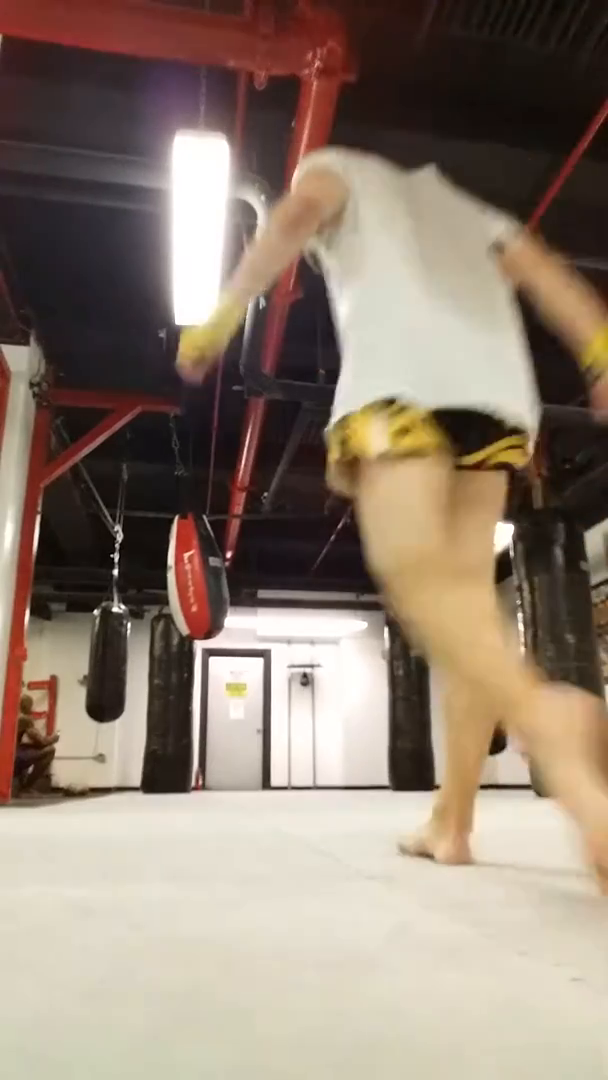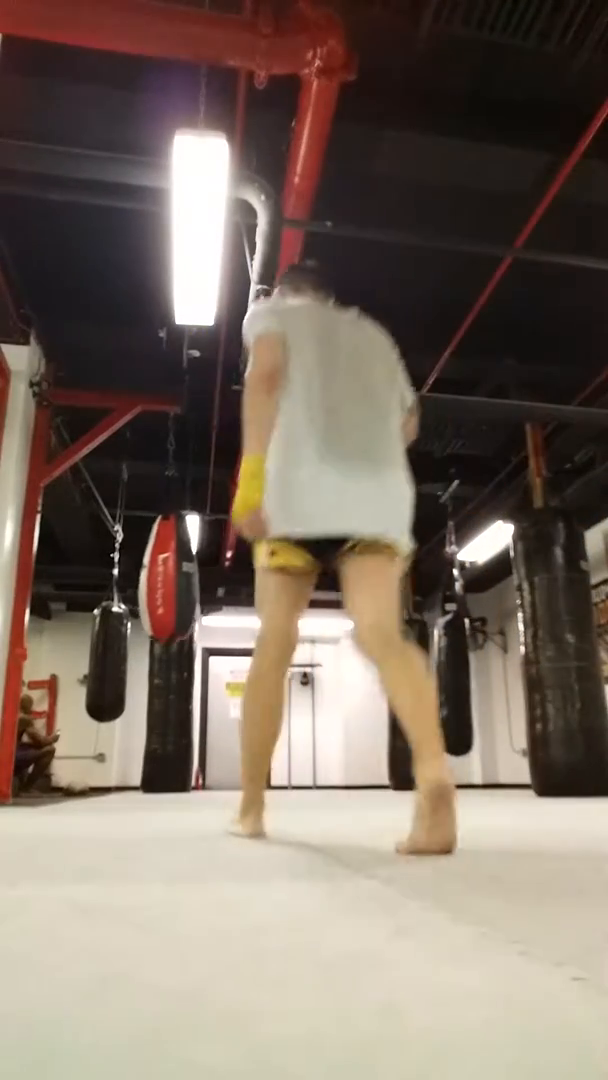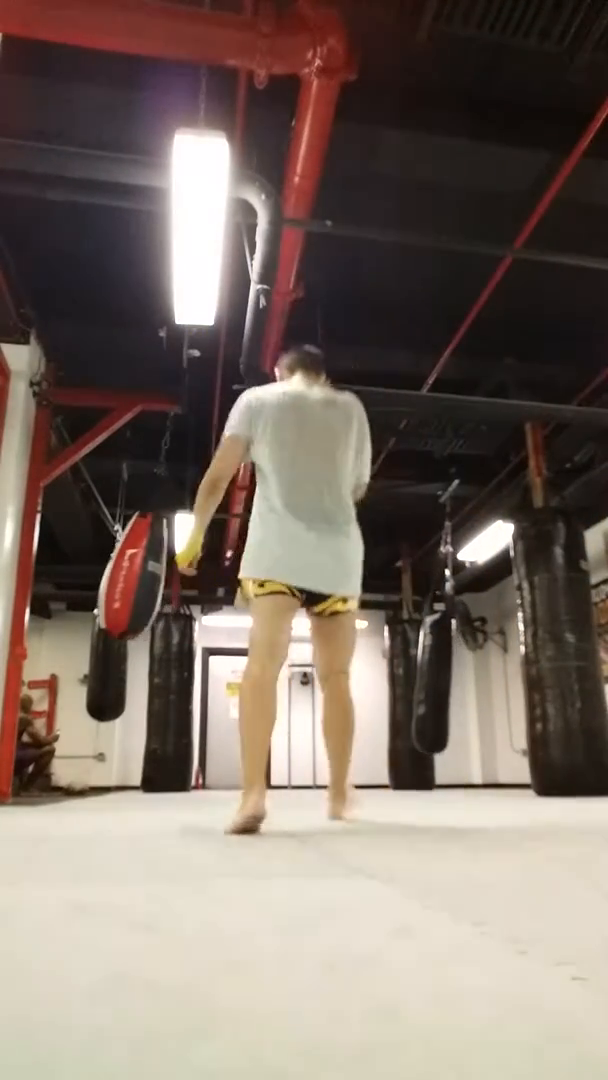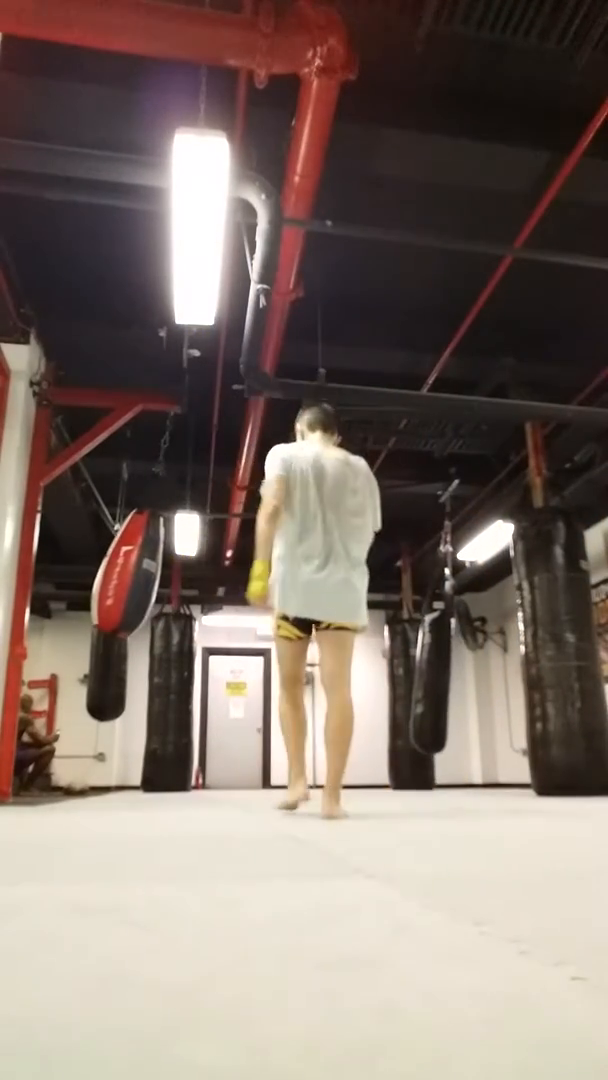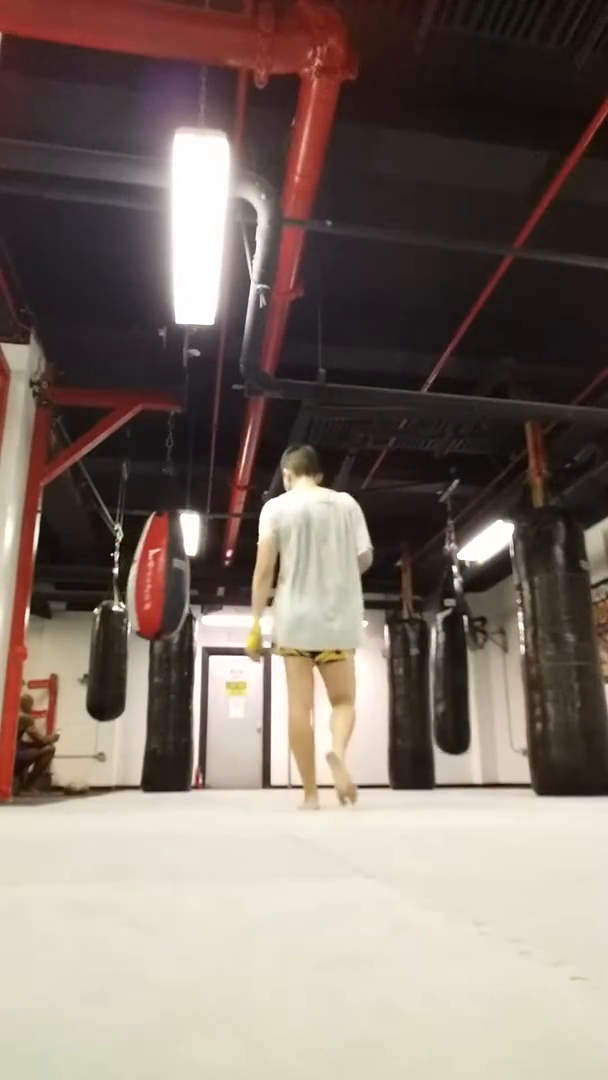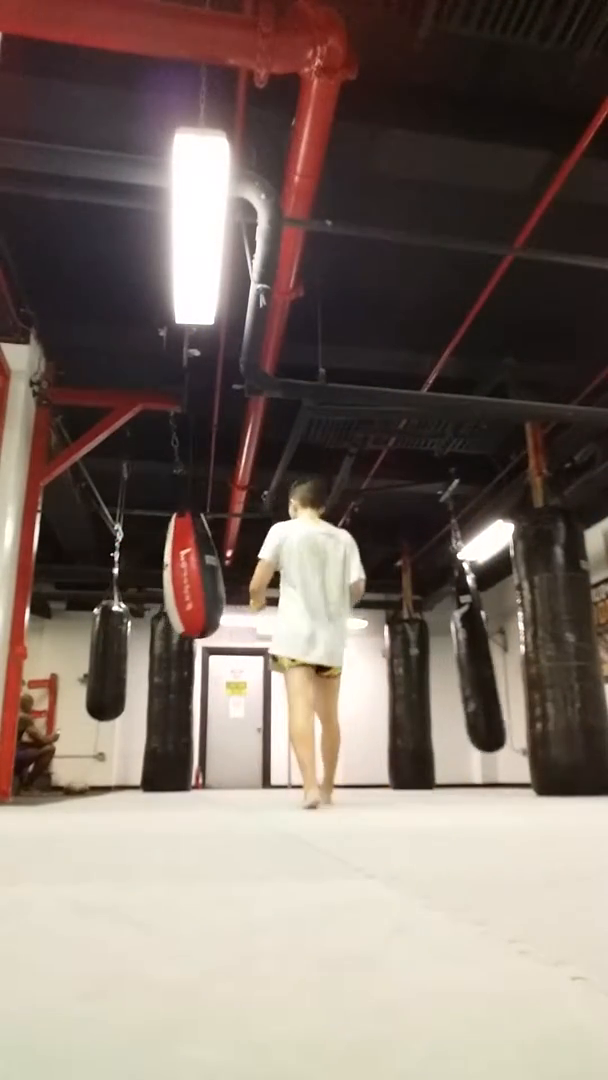
dt=0.4s
person 1, frame 1
left shoulder: (334, 168)
right shoulder: (459, 203)
left elbow: (299, 210)
right elbow: (542, 270)
left wrist: (226, 312)
left hip: (402, 368)
right hip: (497, 374)
left knee: (414, 576)
right knee: (466, 585)
left ankle: (545, 717)
right ankle: (452, 822)
person 1, frame 2
left shoulder: (269, 310)
right shoulder: (373, 333)
left elbow: (264, 377)
right elbow: (407, 425)
left wrist: (251, 471)
left hip: (297, 492)
right hip: (377, 495)
left knee: (273, 650)
right knee: (384, 641)
left ankle: (252, 807)
right ankle: (433, 764)
person 1, frame 3
left shoulder: (257, 399)
right shoulder: (352, 407)
left elbow: (216, 478)
left wrist: (194, 539)
left hip: (275, 550)
right hip: (338, 555)
left knee: (262, 665)
right knee: (335, 677)
left ankle: (254, 790)
right ankle: (338, 793)
person 1, frame 4
left shoulder: (284, 454)
right shoulder: (360, 468)
left elbow: (271, 507)
right elbow: (370, 534)
left wrist: (260, 568)
left hip: (295, 585)
right hip: (345, 589)
left knee: (291, 685)
right knee: (337, 690)
left ankle: (297, 779)
right ankle: (332, 795)
person 1, frame 5
left shoulder: (277, 507)
right shoulder: (346, 503)
left elbow: (264, 570)
right elbow: (365, 558)
left wrist: (254, 623)
left hip: (295, 618)
right hip: (338, 618)
left knee: (300, 703)
right knee: (343, 700)
left ankle: (310, 793)
right ankle: (338, 755)
person 1, frame 6
left shoulder: (282, 531)
right shoulder: (343, 538)
left elbow: (258, 584)
right elbow: (357, 588)
left wrist: (256, 603)
left hip: (296, 634)
right hip: (332, 638)
left knee: (300, 709)
right knee: (328, 714)
left ankle: (311, 785)
right ankle: (327, 787)
